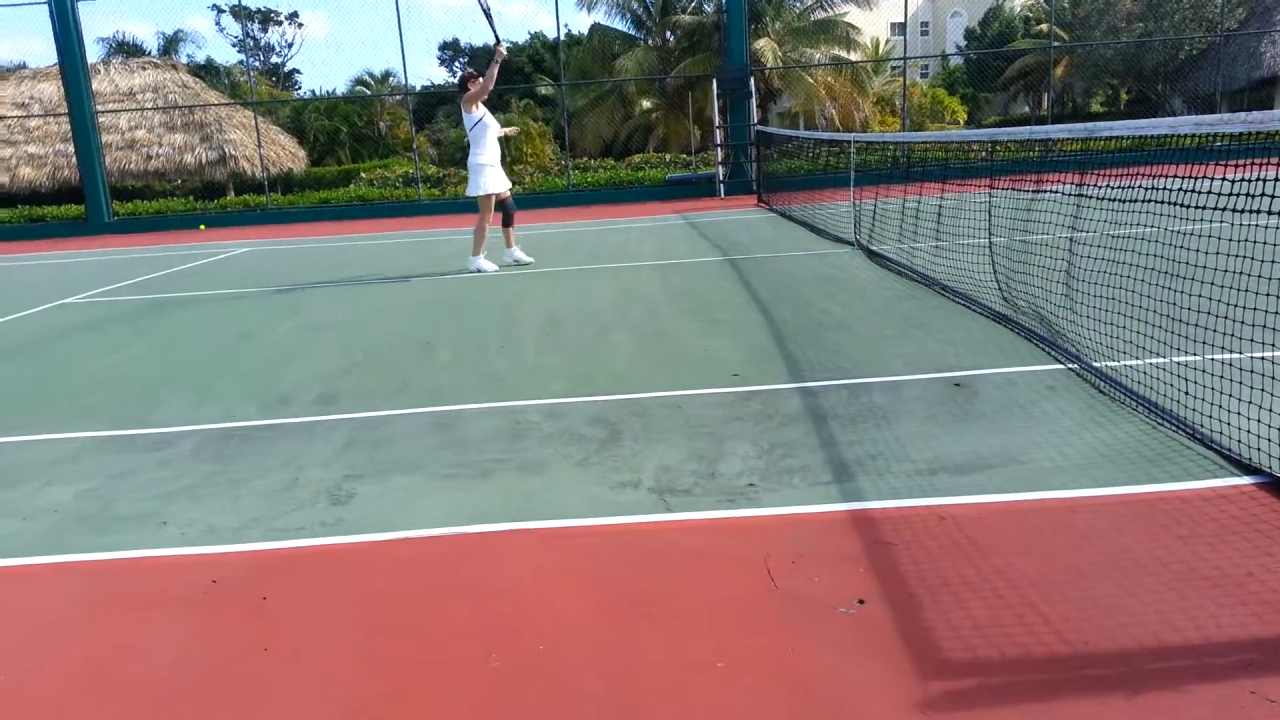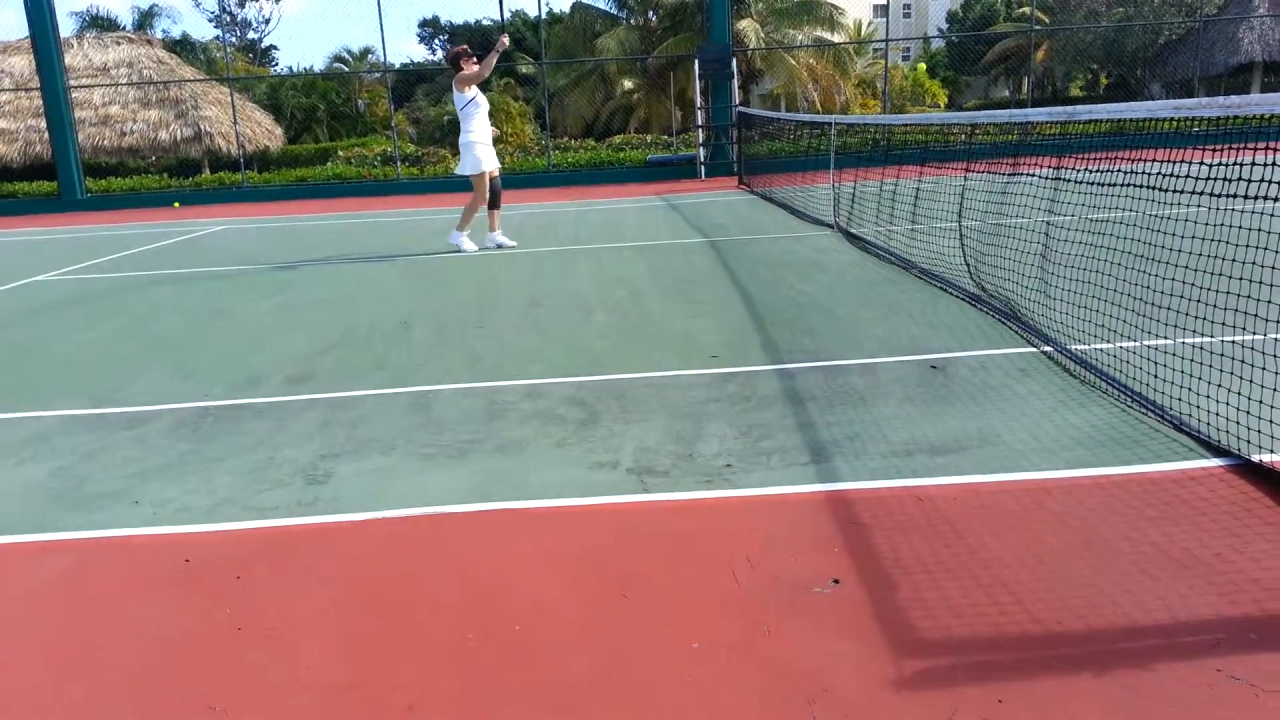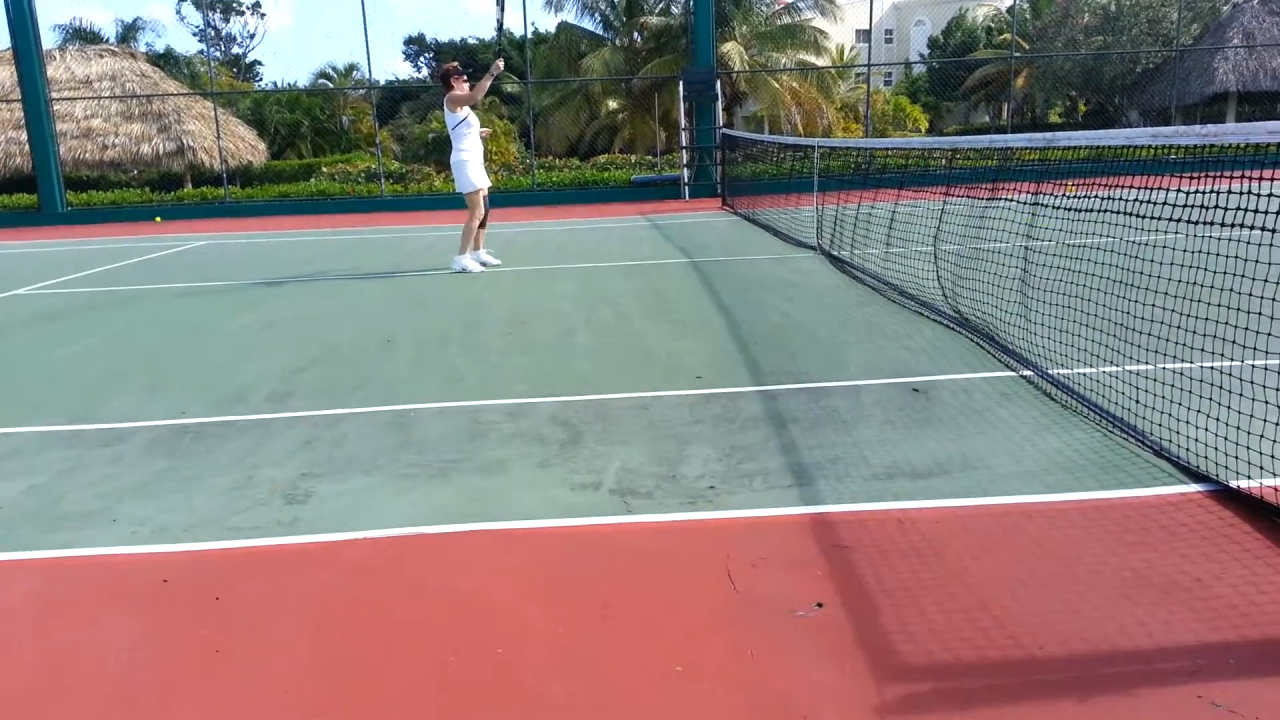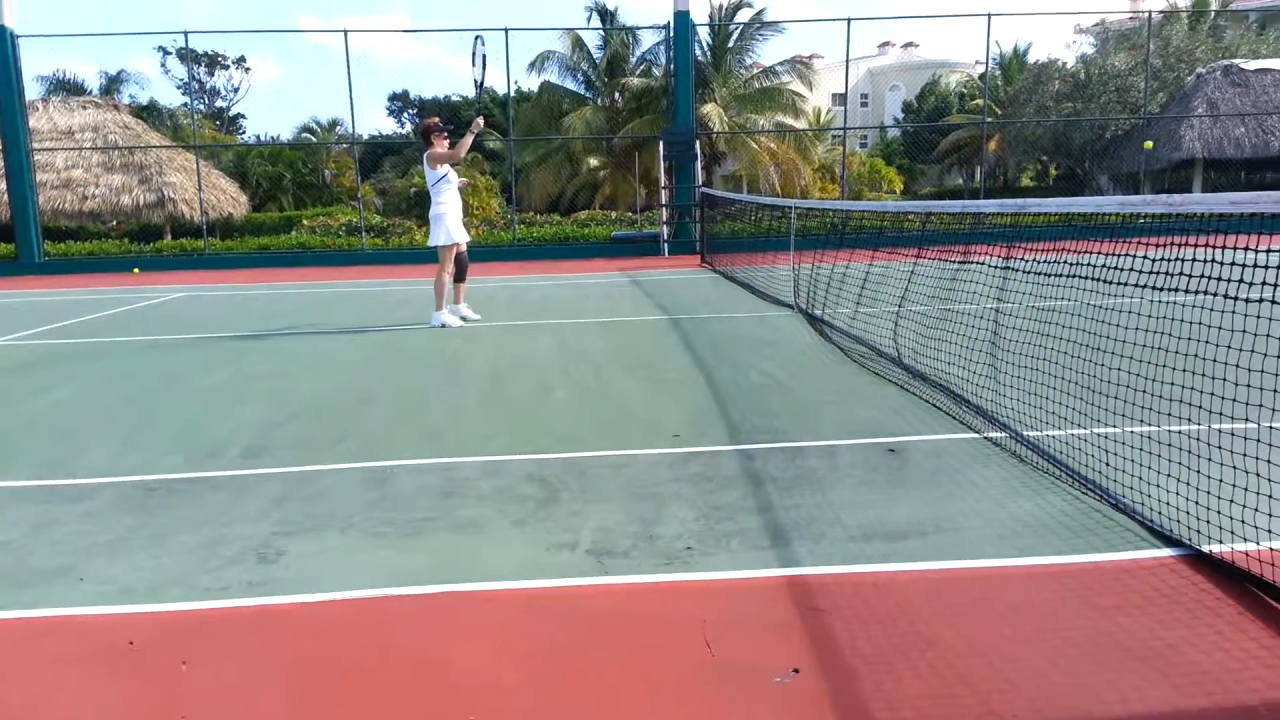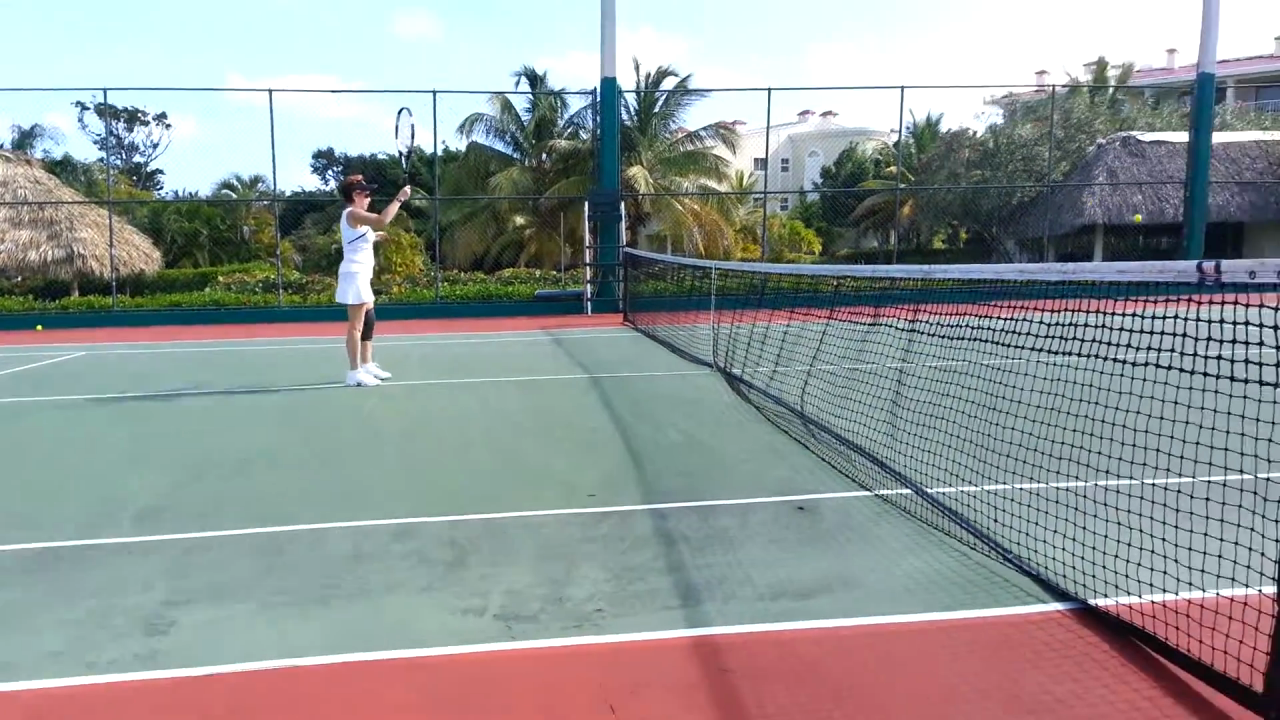
dt=0.3s
person 1, frame 1
left shoulder: (478, 108)
right shoulder: (468, 100)
right elbow: (487, 88)
left wrist: (504, 131)
right wrist: (496, 60)
left hip: (492, 165)
right hip: (482, 166)
left knee: (509, 208)
right knee: (486, 215)
left ankle: (511, 251)
right ankle: (476, 259)
person 1, frame 2
left shoulder: (469, 85)
right shoulder: (461, 79)
right elbow: (483, 73)
left wrist: (487, 127)
right wrist: (497, 49)
left hip: (483, 144)
right hip: (474, 144)
left knee: (496, 190)
right knee: (481, 195)
left ankle: (494, 234)
right ankle: (459, 233)
person 1, frame 3
left shoulder: (459, 103)
right shoulder: (452, 99)
right elbow: (475, 96)
left wrist: (477, 132)
right wrist: (492, 73)
left hip: (473, 162)
right hip: (466, 162)
left knee: (482, 211)
right knee: (477, 213)
left ankle: (478, 253)
right ankle: (462, 258)
person 1, frame 4
left shoulder: (437, 159)
right shoulder: (432, 155)
right elbow: (458, 154)
left wrist: (454, 183)
right wrist: (473, 130)
left hip: (451, 217)
right hip: (444, 217)
left knee: (462, 263)
right knee: (445, 267)
left ankle: (458, 306)
right ankle: (439, 314)
person 1, frame 5
left shoulder: (353, 215)
right shoulder: (353, 214)
right elbow: (383, 220)
left wrist: (371, 237)
right wrist: (399, 198)
left hip: (359, 275)
right hip: (355, 275)
left knee: (368, 321)
right knee: (356, 325)
left ankle: (367, 365)
right ankle: (355, 373)
